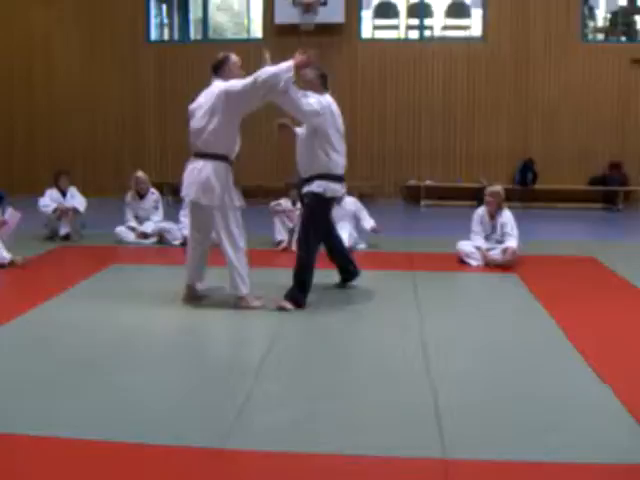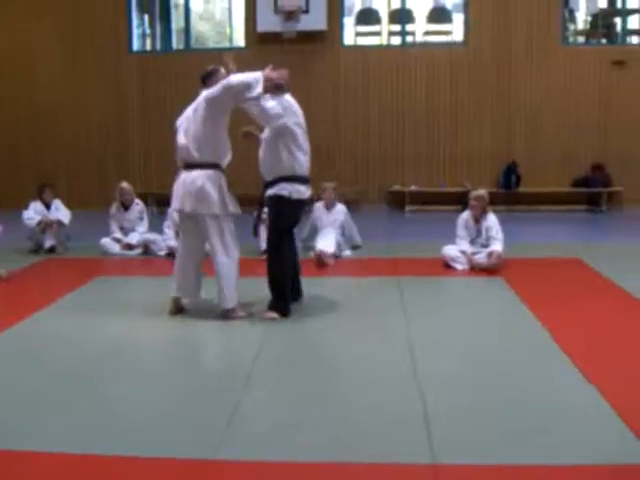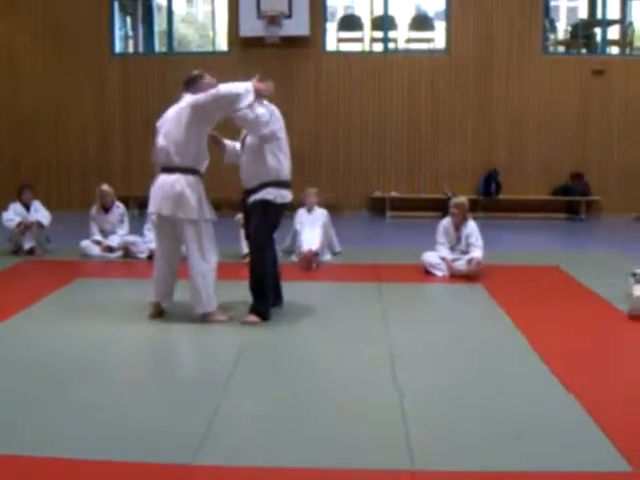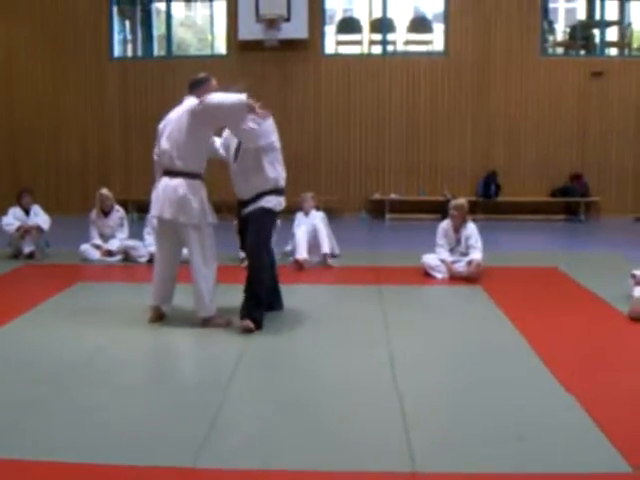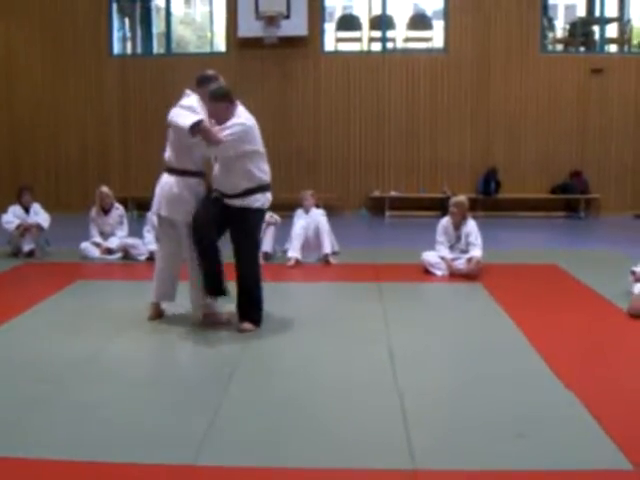
dt=0.4s
person 1, frame 1
left shoulder: (202, 97)
right shoulder: (228, 91)
right elbow: (258, 81)
right wrist: (293, 64)
left hip: (197, 169)
right hip: (215, 172)
left knee: (199, 234)
right knee: (232, 237)
left ankle: (191, 288)
right ankle: (242, 294)
person 1, frame 2
left shoulder: (189, 111)
right shoulder: (212, 100)
left elbow: (183, 151)
right elbow: (233, 85)
right wrist: (264, 77)
left hip: (187, 182)
right hip: (208, 182)
left knee: (188, 247)
right knee: (224, 248)
left ankle: (178, 301)
right ankle: (229, 305)
person 1, frame 3
left shoulder: (170, 113)
right shoulder: (196, 105)
left elbow: (159, 154)
right elbow: (221, 94)
right wrist: (253, 87)
left hip: (164, 185)
right hip: (185, 187)
left knee: (166, 250)
right knee: (202, 252)
left ankle: (157, 303)
right ankle: (207, 308)
person 1, frame 4
left shoulder: (172, 115)
right shoulder: (196, 108)
left elbow: (158, 155)
right elbow: (212, 101)
right wrist: (248, 103)
left hip: (165, 188)
right hip: (187, 190)
left knee: (166, 253)
right knee: (203, 257)
left ankle: (157, 307)
right ankle: (207, 313)
person 1, frame 5
left shoulder: (195, 106)
right shoulder: (191, 105)
right elbow: (176, 115)
right wrist: (202, 128)
left hip: (171, 185)
right hip: (185, 188)
left knee: (168, 250)
left ankle: (158, 303)
right ankle: (207, 311)
person 2, frame 1
left shoulder: (323, 105)
right shoulder: (319, 106)
left elbow: (291, 99)
right wrist: (293, 132)
left hip: (322, 184)
right hip: (320, 182)
left knee: (307, 238)
right knee: (324, 230)
left ankle: (296, 296)
right ankle: (349, 271)
person 2, frame 2
left shoulder: (285, 105)
right shoulder: (282, 108)
left elbow: (258, 106)
right wrist: (259, 137)
left hip: (287, 188)
right hip: (286, 187)
left knee: (277, 245)
right knee: (284, 240)
left ankle: (280, 304)
right ankle: (292, 291)
person 2, frame 3
left shoulder: (268, 112)
right shoulder: (253, 117)
left elbow: (247, 116)
right elbow: (243, 151)
right wrist: (221, 142)
left hip: (271, 193)
right hip: (256, 192)
left knee: (259, 247)
right knee: (262, 245)
left ankle: (260, 308)
right ankle: (273, 296)
person 2, frame 4
left shoulder: (262, 123)
right shoulder: (235, 128)
left elbow: (246, 130)
right elbow: (221, 147)
left hip: (266, 200)
right hip: (247, 200)
left knee: (257, 252)
right knee: (259, 252)
left ankle: (251, 313)
right ankle: (271, 300)
person 2, frame 5
left shoulder: (243, 125)
right shoulder: (230, 118)
left elbow: (215, 143)
left hip: (250, 198)
right hip: (223, 194)
left knee: (245, 258)
right knee: (202, 230)
left ankle: (249, 315)
right ankle: (215, 286)
